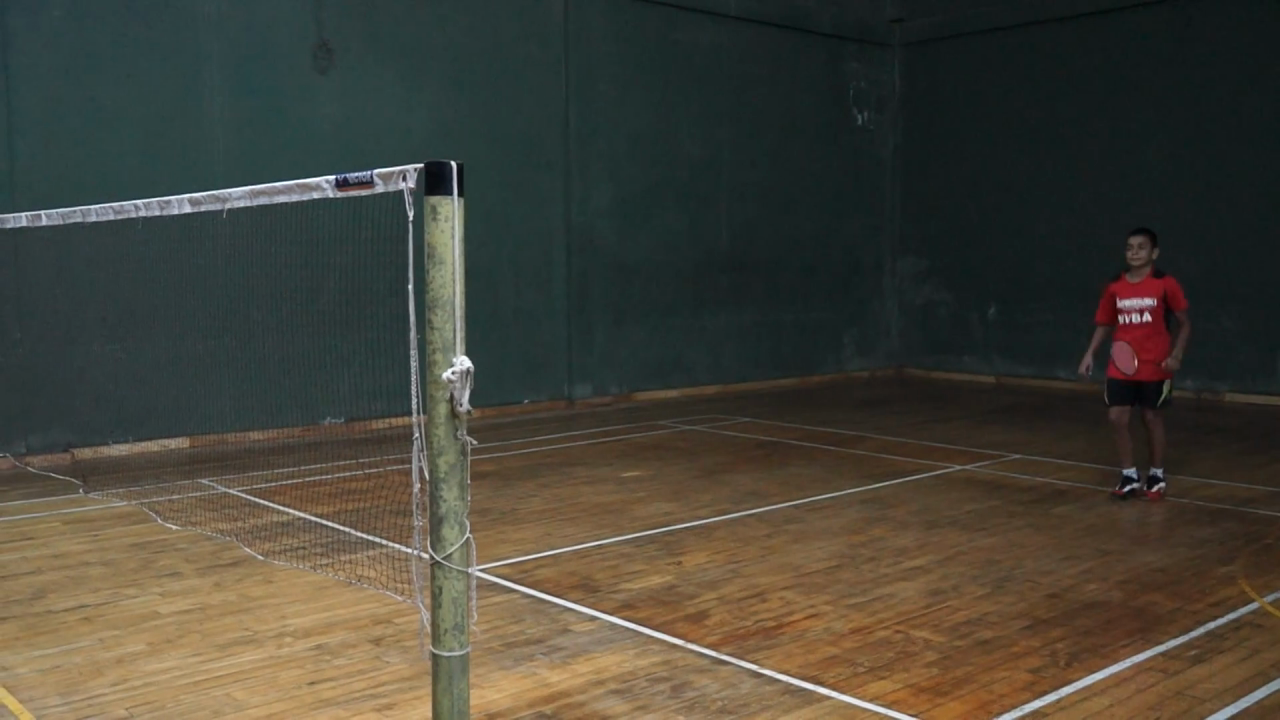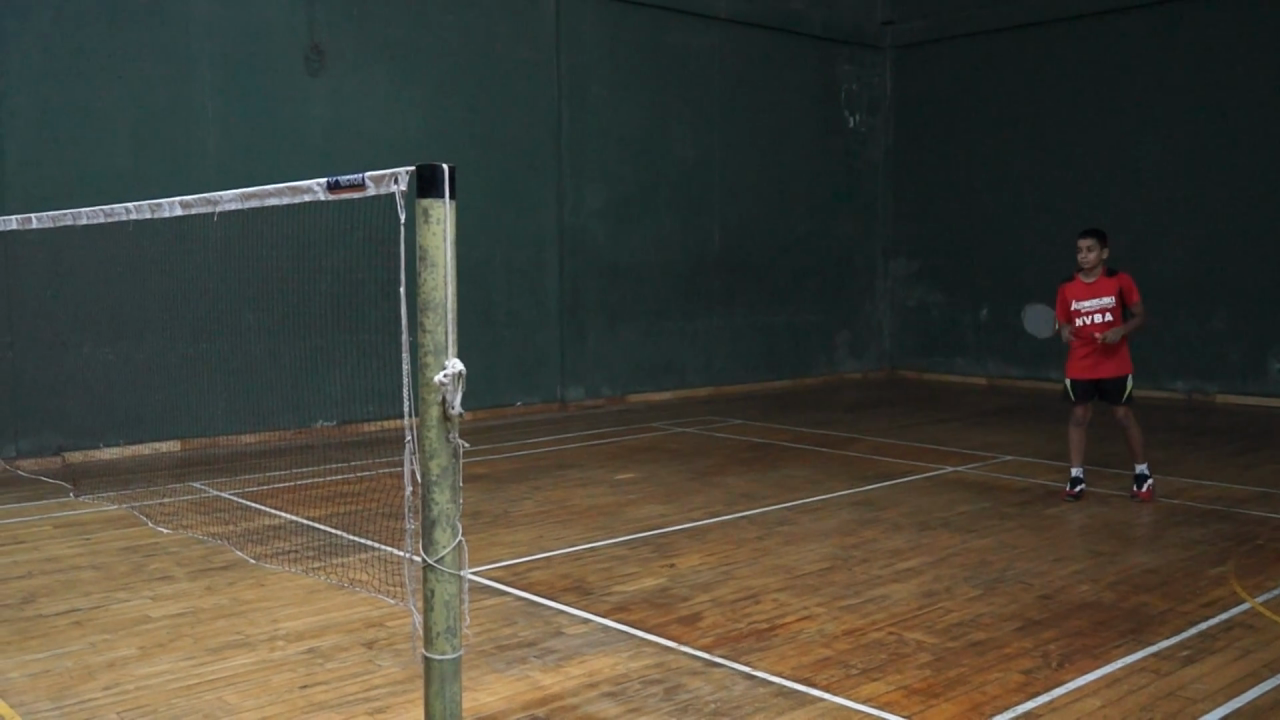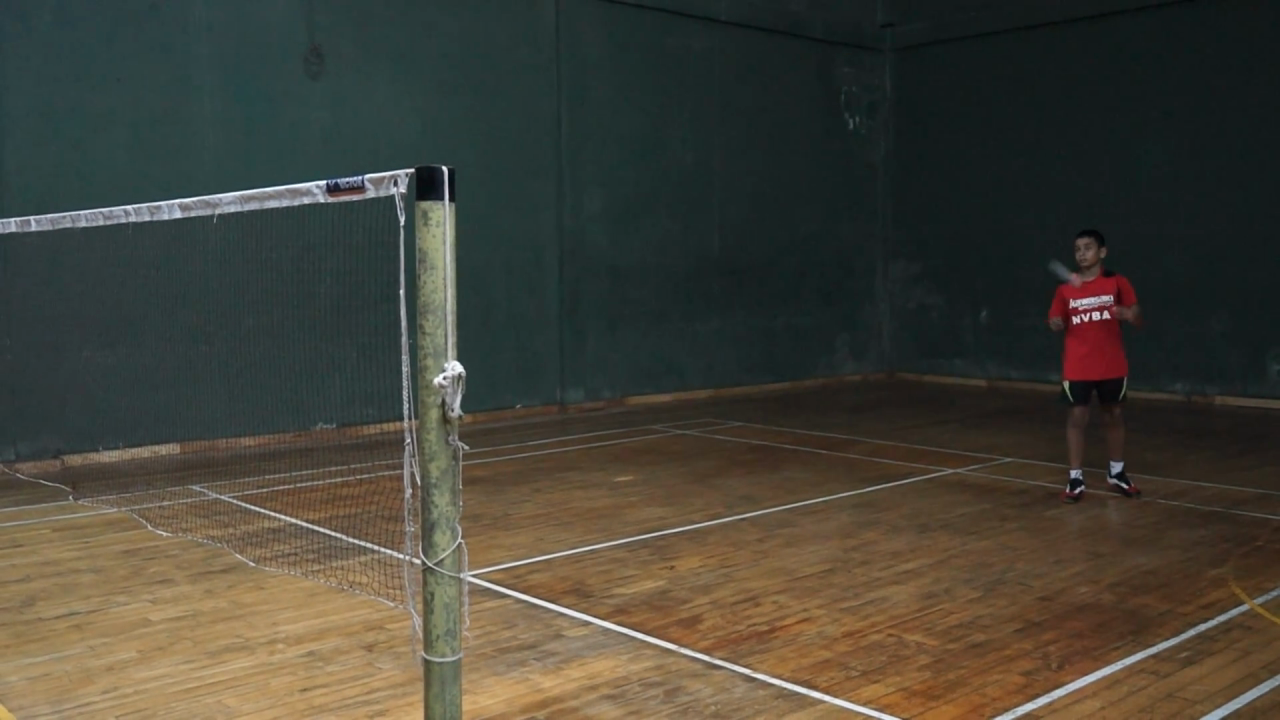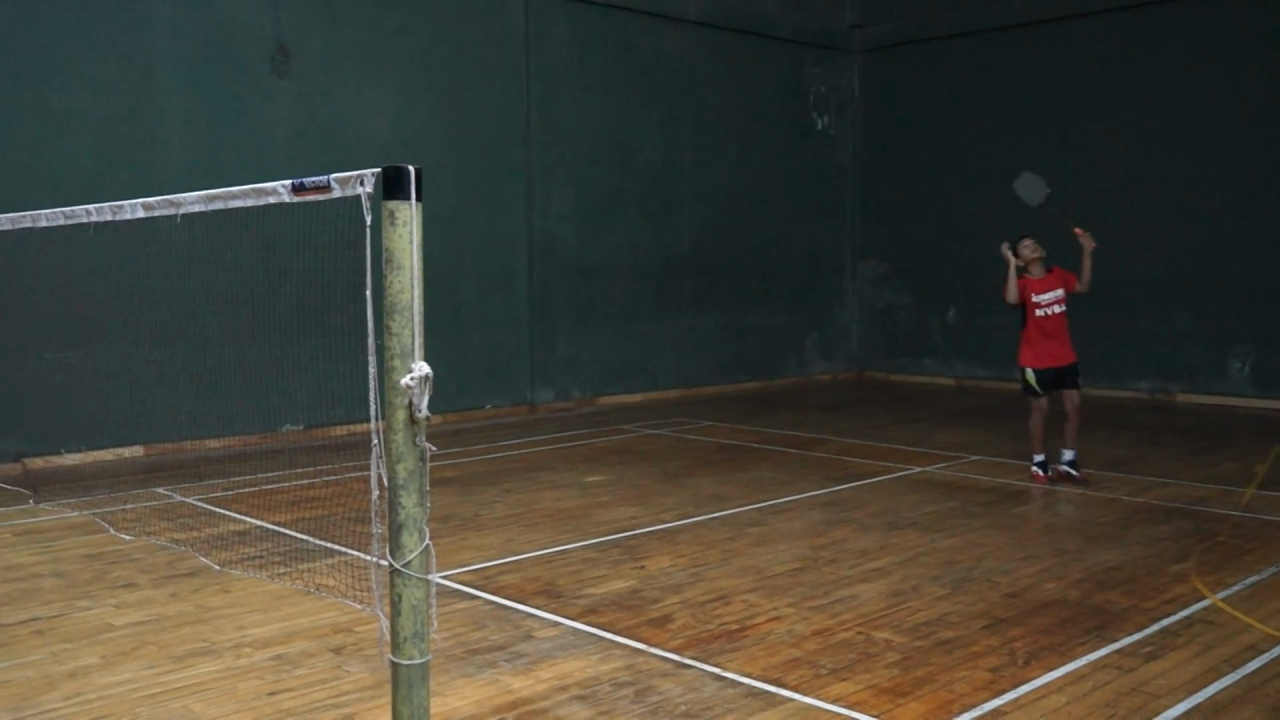
dt=0.7s
person 1, frame 1
left shoulder: (1167, 285)
right shoulder: (1114, 287)
left elbow: (1184, 324)
right elbow: (1104, 325)
left wrist: (1176, 355)
right wrist: (1089, 355)
left hip: (1155, 367)
right hip: (1121, 366)
left knee: (1152, 420)
right knee: (1118, 420)
left ankle: (1156, 476)
right ankle: (1130, 477)
person 1, frame 2
left shoulder: (1121, 281)
right shoulder: (1067, 287)
left elbow: (1139, 316)
right elbow: (1062, 321)
left wrist: (1120, 331)
right wrist: (1064, 331)
left hip: (1115, 363)
right hip: (1079, 365)
left knee: (1124, 416)
right knee: (1079, 417)
left ankle: (1142, 473)
right ankle: (1076, 477)
person 1, frame 3
left shoulder: (1117, 282)
right shoulder: (1065, 288)
left elbow: (1137, 318)
right elbow: (1061, 322)
left wrist: (1131, 315)
right wrist: (1056, 324)
left hip: (1112, 366)
right hip: (1077, 367)
left knee: (1114, 417)
right knee: (1077, 419)
left ankle: (1117, 473)
right ankle: (1075, 479)
person 1, frame 4
left shoulder: (1058, 275)
right shoulder: (1022, 282)
left elbow: (1083, 286)
right elbow: (1012, 299)
left wrist: (1087, 252)
right wrist: (1010, 264)
left hip: (1065, 356)
right hip: (1035, 358)
left knee: (1073, 405)
right knee: (1040, 408)
left ankle: (1068, 461)
right ankle: (1038, 462)
